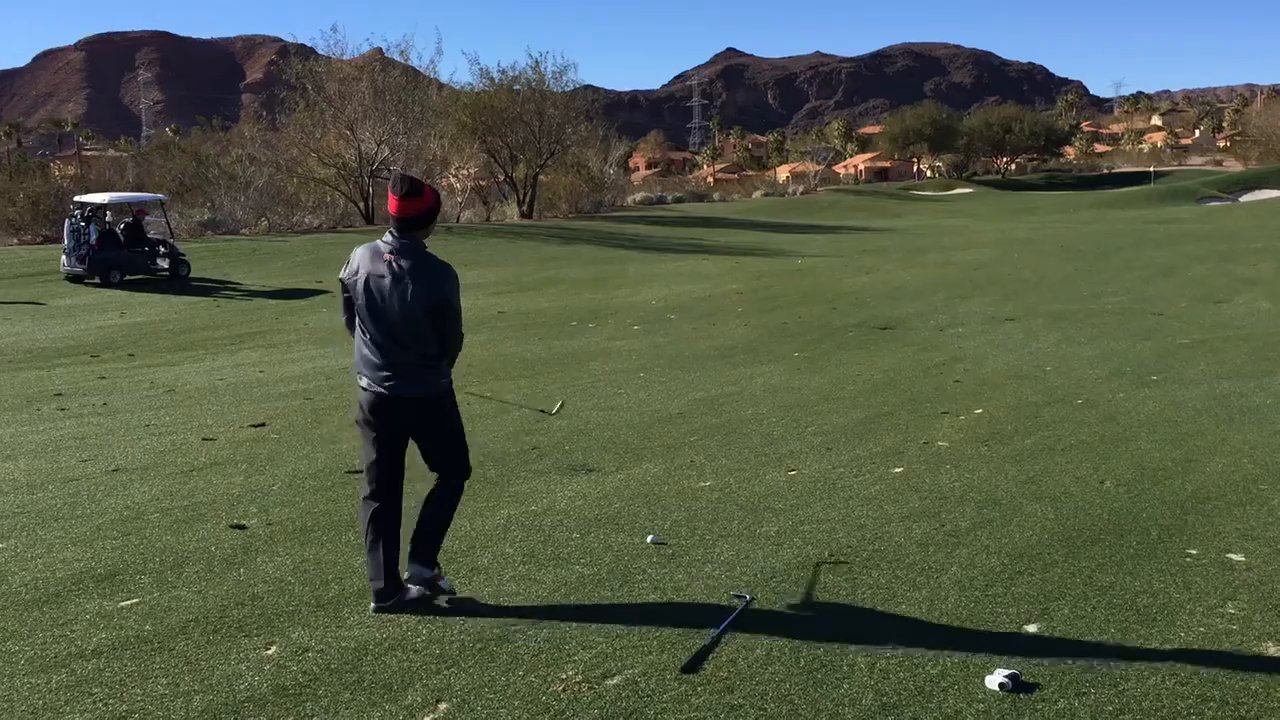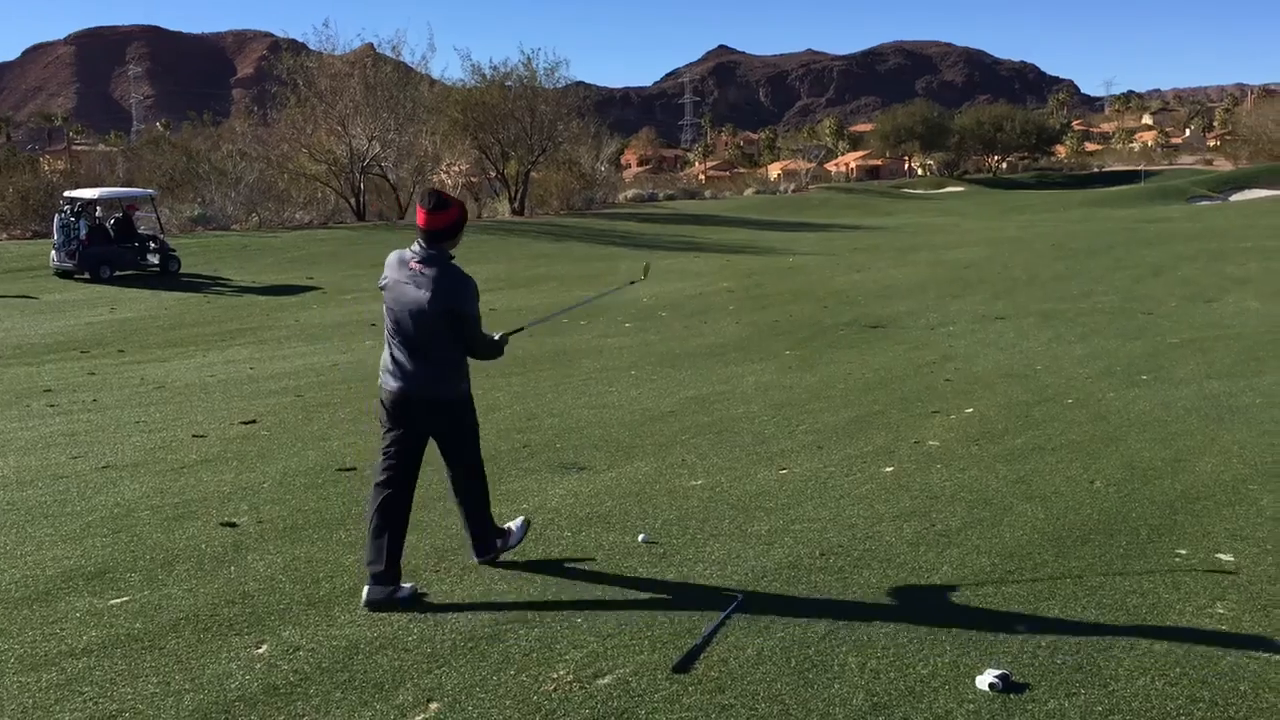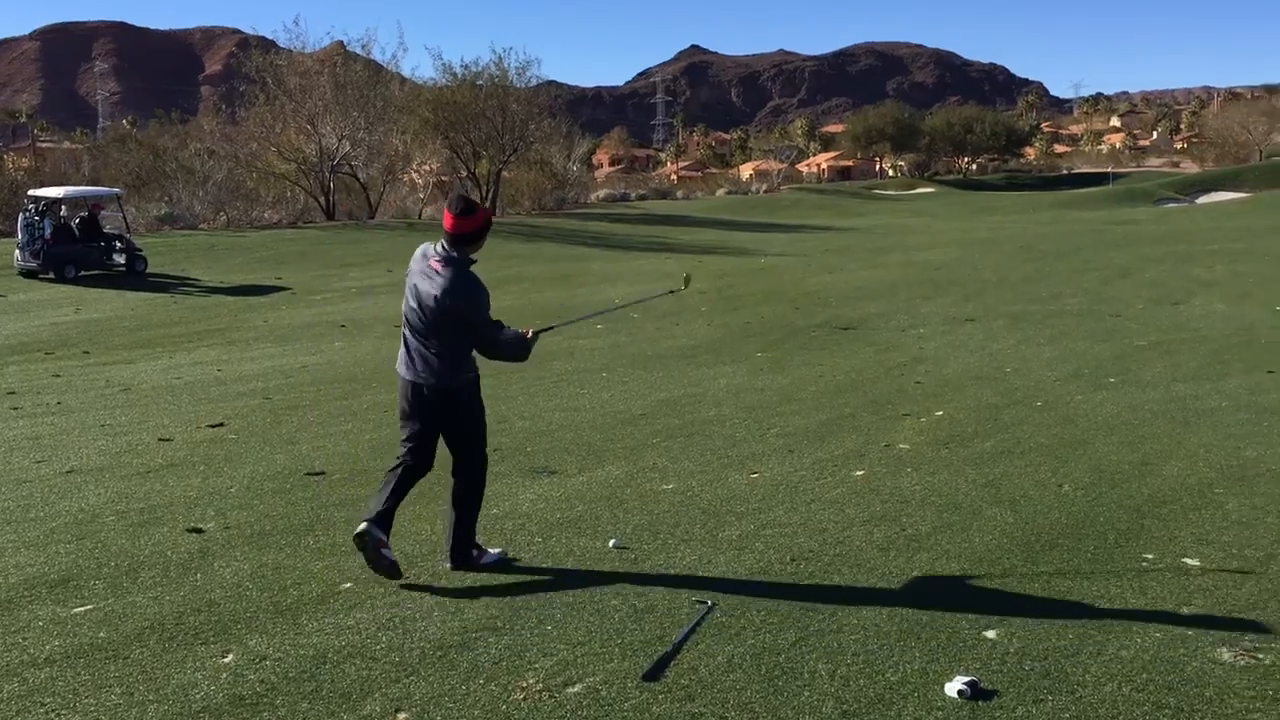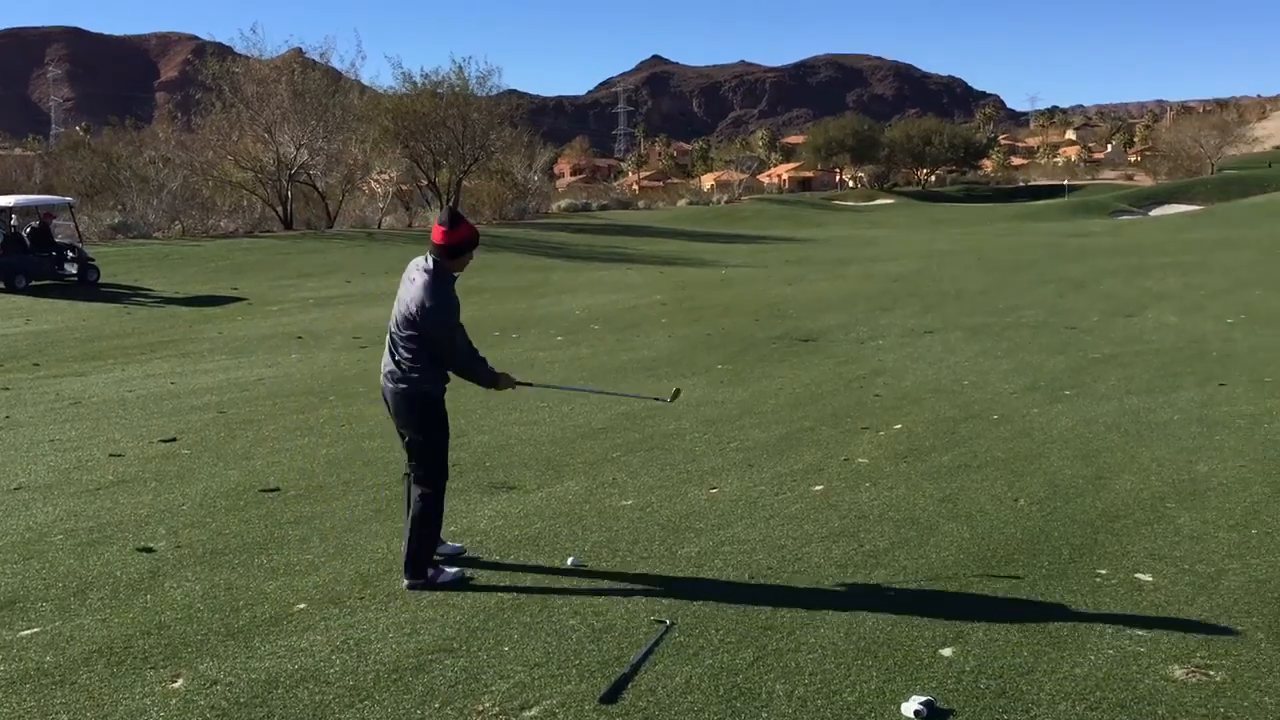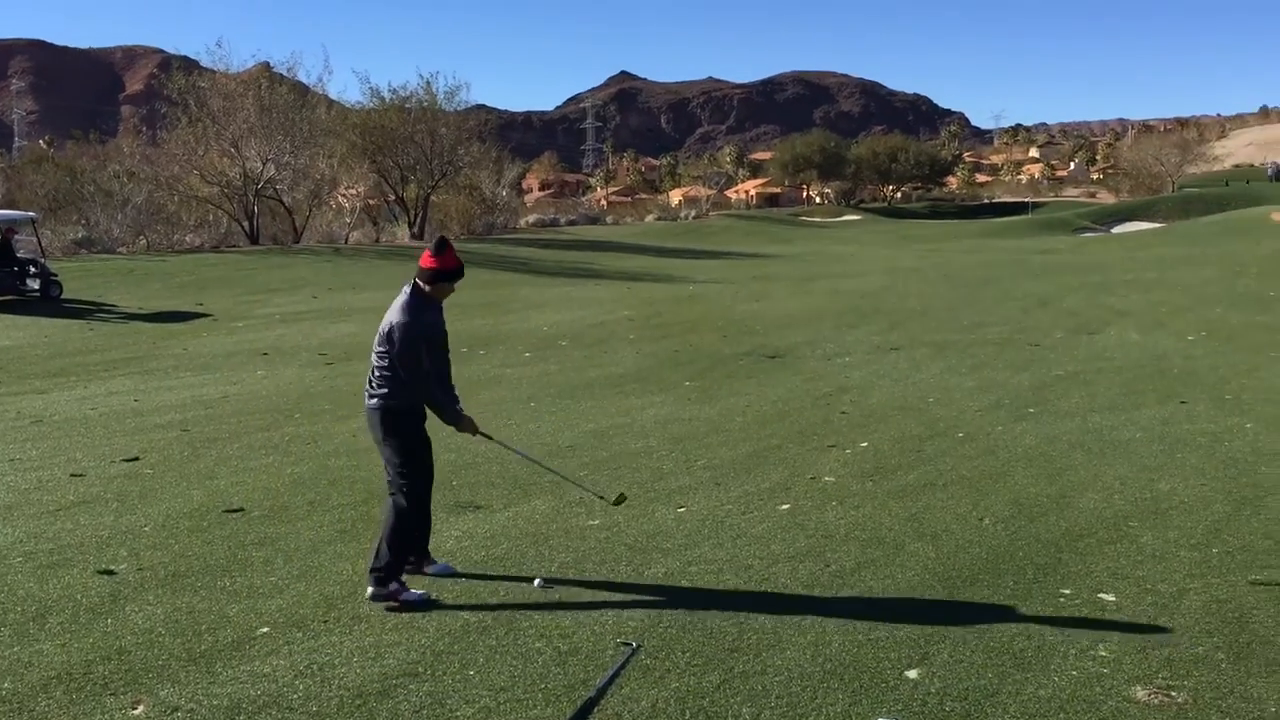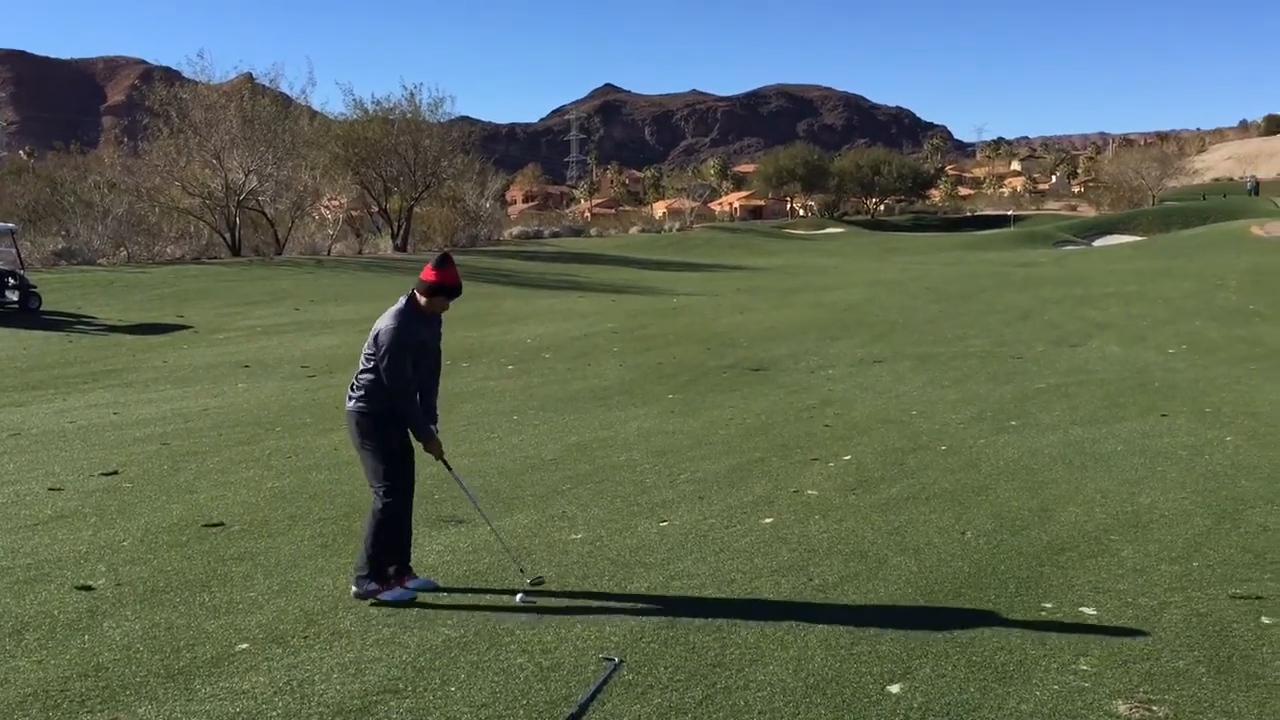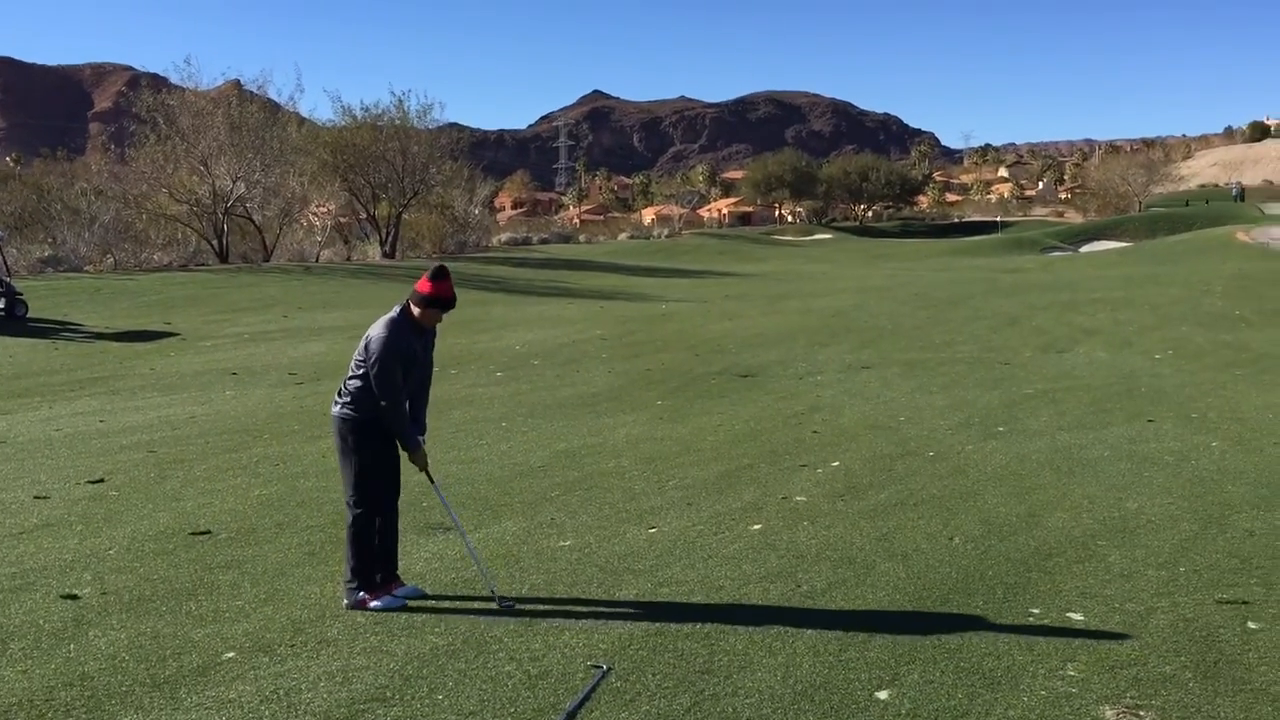
dt=0.3s
person 1, frame 1
left shoulder: (358, 260)
right shoulder: (438, 274)
left elbow: (351, 321)
right elbow: (451, 340)
left hip: (374, 393)
right hip: (427, 394)
left knee: (380, 491)
right knee: (452, 473)
left ankle: (386, 588)
right ankle: (422, 560)
person 1, frame 2
left shoulder: (394, 264)
right shoulder: (457, 284)
right elbow: (475, 346)
left wrist: (485, 340)
right wrist: (497, 344)
left hip: (397, 392)
right hip: (446, 396)
left knee: (393, 482)
right knee: (467, 475)
left ankle: (382, 580)
right ankle: (488, 543)
person 1, frame 3
left shoulder: (421, 256)
right shoulder: (467, 287)
right elbow: (488, 343)
left wrist: (511, 334)
right wrist: (523, 345)
left hip: (412, 380)
right hip: (453, 387)
left knee: (412, 457)
right knee: (469, 466)
left ankle: (375, 524)
right ankle: (462, 551)
person 1, frame 4
left shoulder: (418, 267)
right shoulder: (435, 298)
right elbow: (455, 355)
left wrist: (483, 370)
right wrist: (491, 378)
left hip: (400, 385)
right hip: (417, 393)
left knee: (421, 466)
right knee: (429, 476)
left ankle: (427, 539)
right ankle: (419, 569)
person 1, frame 5
left shoulder: (428, 303)
right shoulder: (408, 319)
left elbow: (438, 362)
right elbow: (420, 381)
left wrist: (453, 406)
right wrist: (454, 417)
left hip: (403, 406)
right hip: (392, 409)
left knee: (421, 480)
right knee: (407, 490)
left ankle: (416, 555)
right ankle: (384, 580)
person 1, frame 6
left shoulder: (431, 319)
right shoulder: (395, 328)
left elbow: (429, 376)
right elbow: (401, 390)
left wrist: (429, 426)
right wrist: (425, 435)
left hip: (393, 414)
right hip: (370, 414)
left knee: (403, 492)
right knee: (389, 494)
left ankle: (398, 570)
right ankle: (368, 578)
person 1, frame 7
left shoulder: (424, 330)
right shoulder: (386, 336)
left elbow: (419, 386)
right elbow: (390, 399)
left wrist: (417, 436)
right wrist: (411, 446)
left hip: (380, 421)
right hip: (356, 421)
left knee: (387, 501)
right knee: (364, 504)
left ankle: (385, 578)
right ankle: (358, 589)
